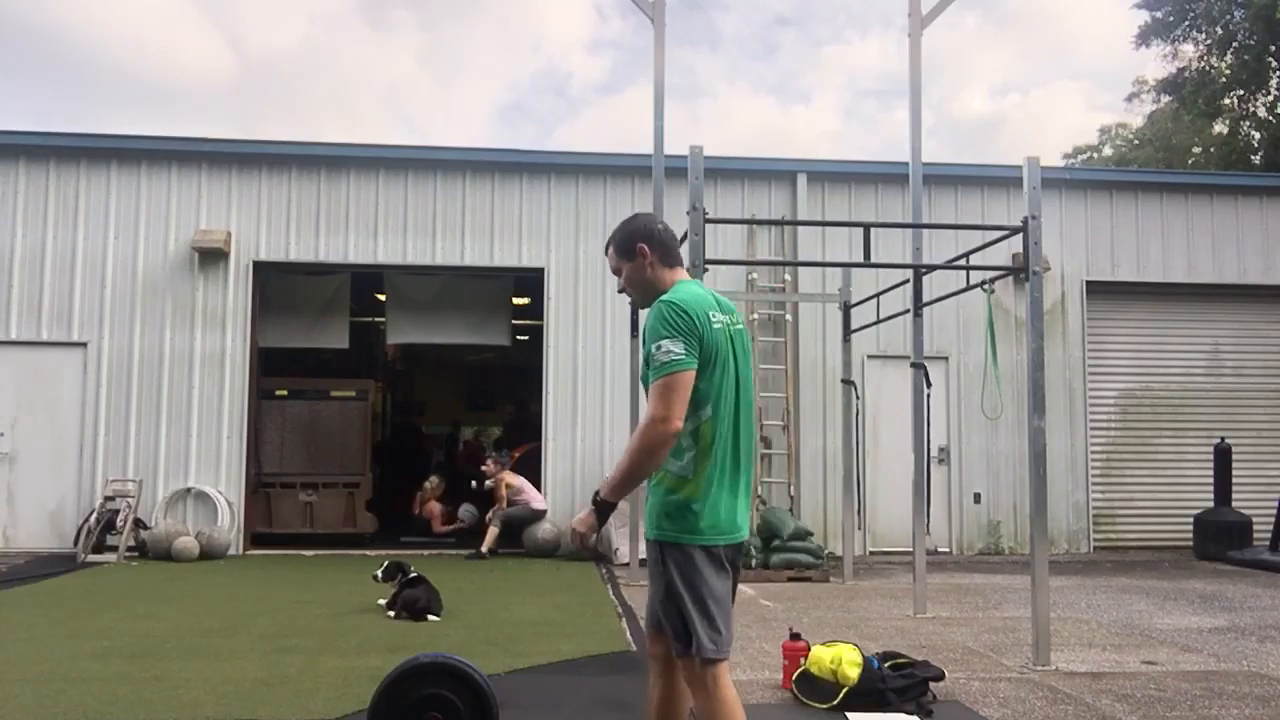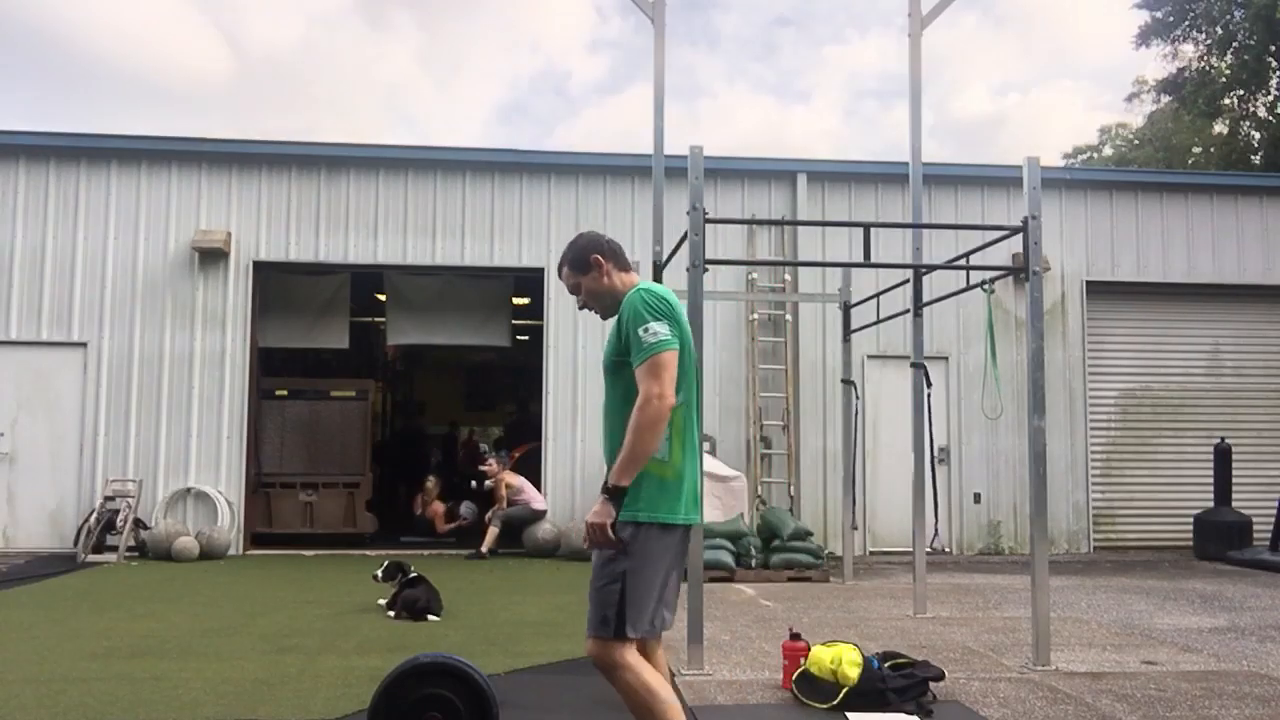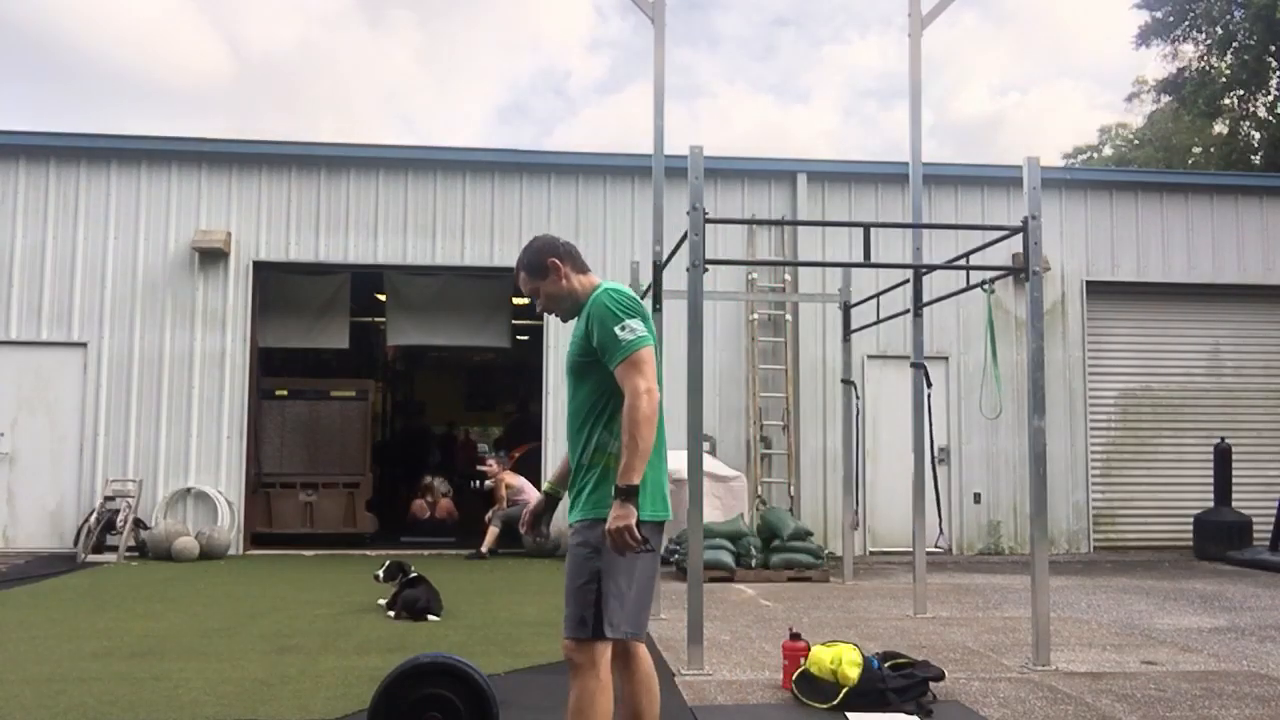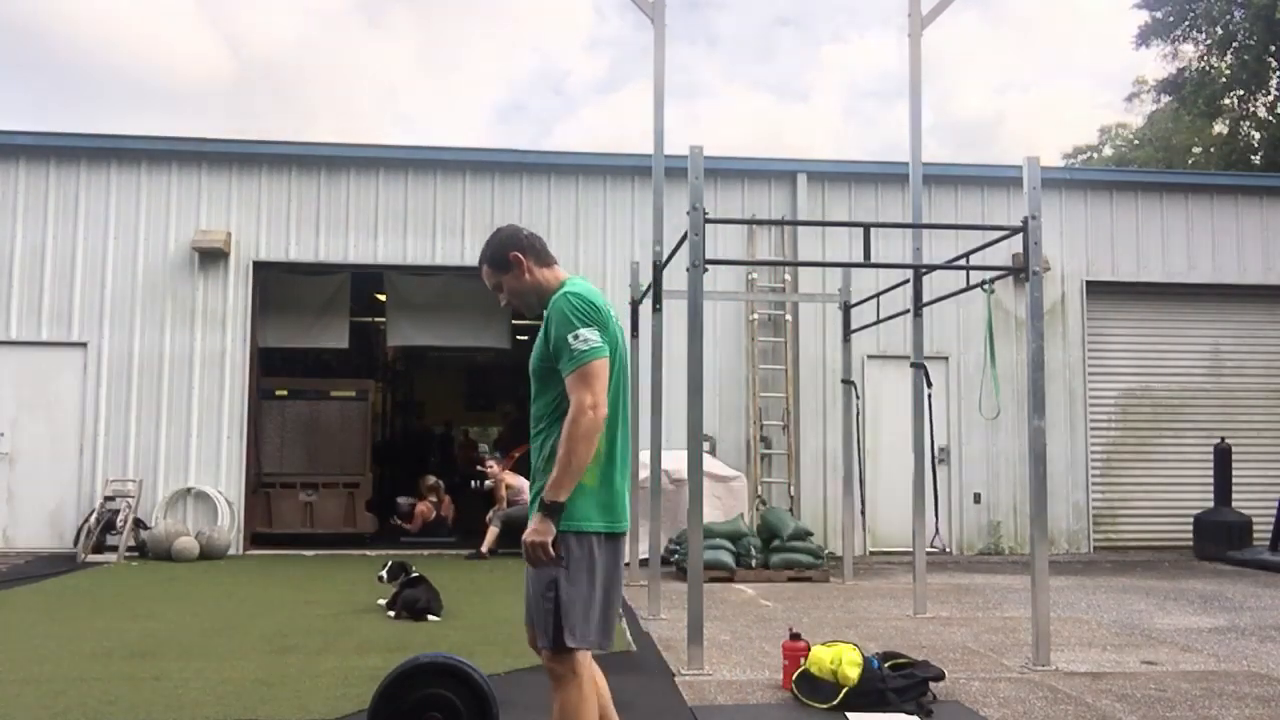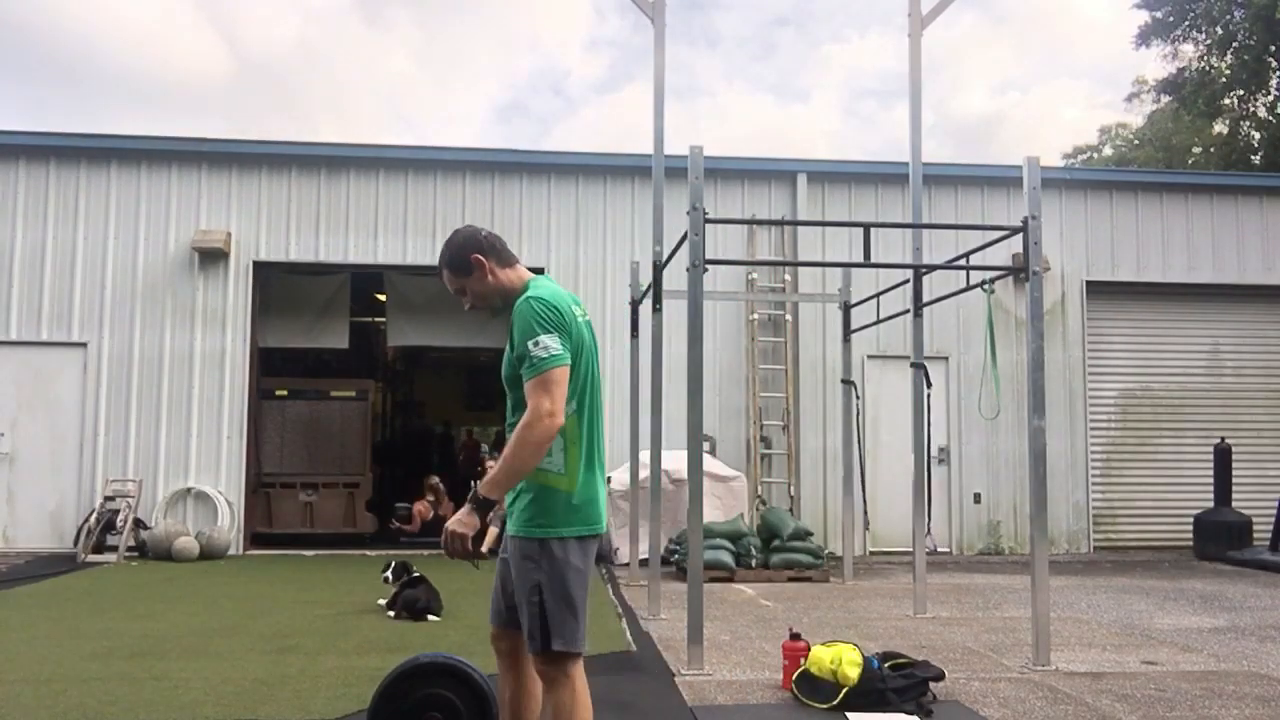
dt=0.3s
person 1, frame 1
left shoulder: (671, 312)
right shoulder: (721, 309)
left elbow: (665, 423)
left wrist: (601, 505)
left hip: (689, 518)
right hip: (718, 509)
left knee: (703, 666)
right knee: (662, 644)
person 1, frame 2
left shoulder: (644, 302)
right shoulder: (649, 307)
left elbow: (656, 400)
left wrist: (610, 495)
right wrist: (617, 493)
left hip: (648, 502)
right hip: (657, 501)
left knee: (610, 648)
right knee: (637, 643)
person 1, frame 3
left shoulder: (609, 303)
right shoulder: (598, 314)
left elbow: (643, 396)
left wrist: (624, 497)
right wrist: (547, 494)
left hip: (614, 506)
right hip: (610, 503)
left knee: (587, 650)
right knee: (624, 642)
person 1, frame 4
left shoulder: (570, 305)
right shoulder: (578, 304)
left elbow: (589, 410)
left wrist: (547, 510)
left hip: (575, 513)
right hip: (579, 508)
left knee: (565, 656)
right knee: (547, 639)
person 1, frame 5
left shoulder: (536, 307)
right shoulder: (547, 303)
left elbow: (546, 417)
left wrist: (477, 505)
left hip: (553, 515)
right hip: (535, 511)
left knee: (556, 661)
right knee: (509, 643)
